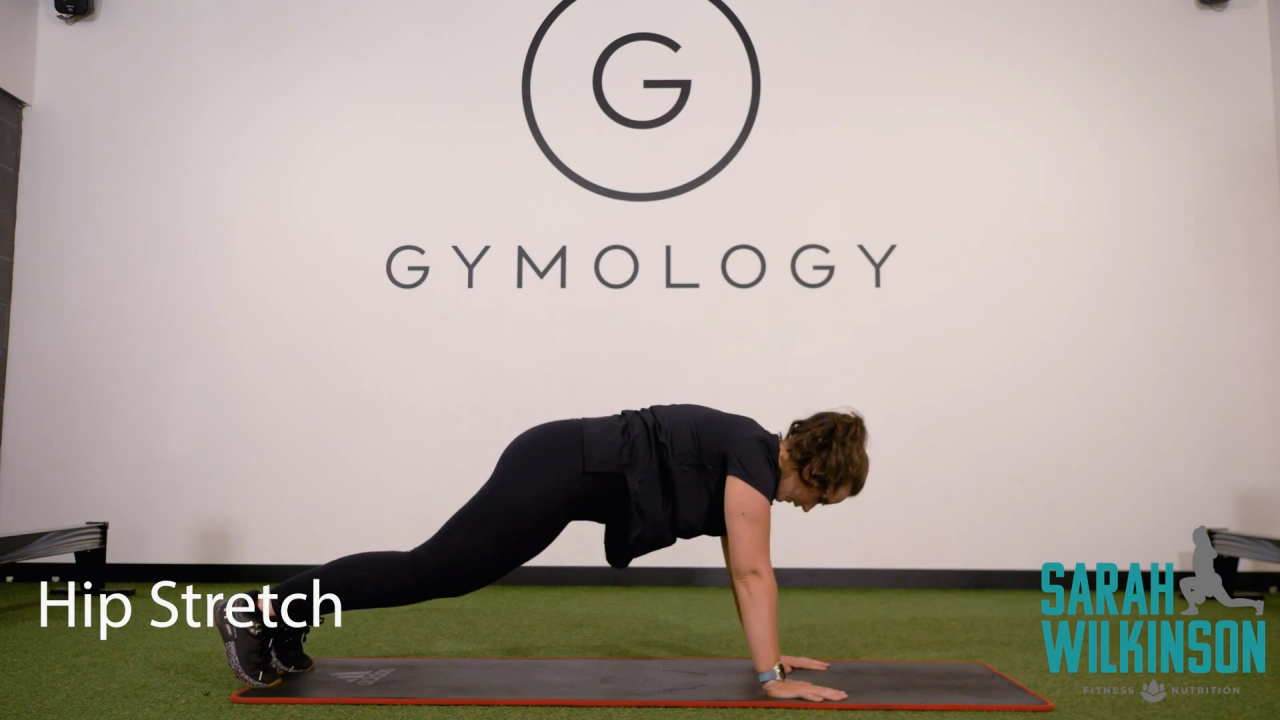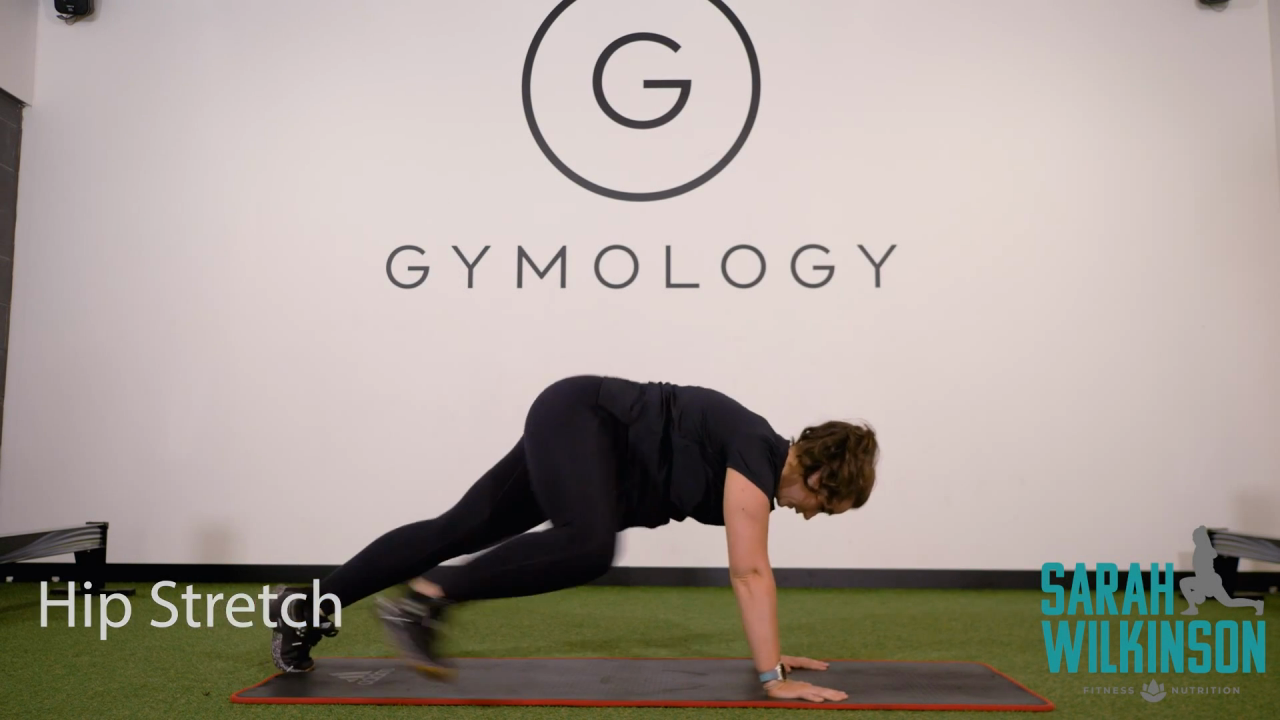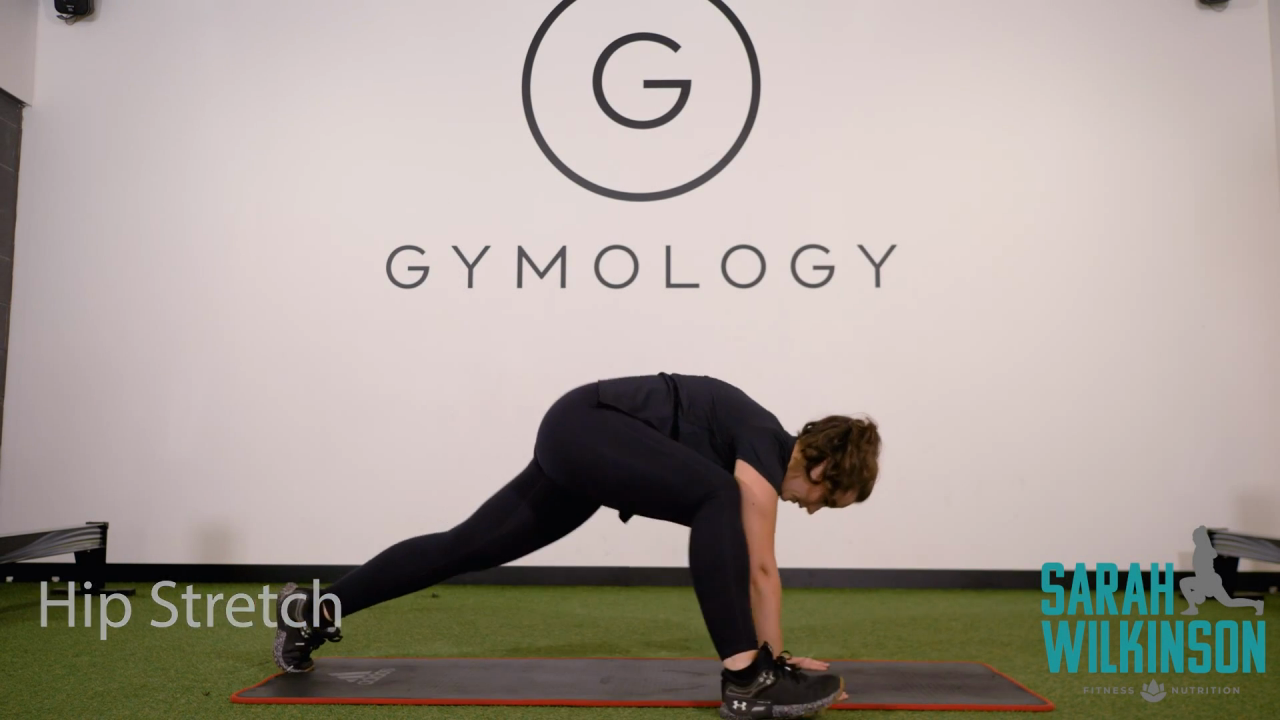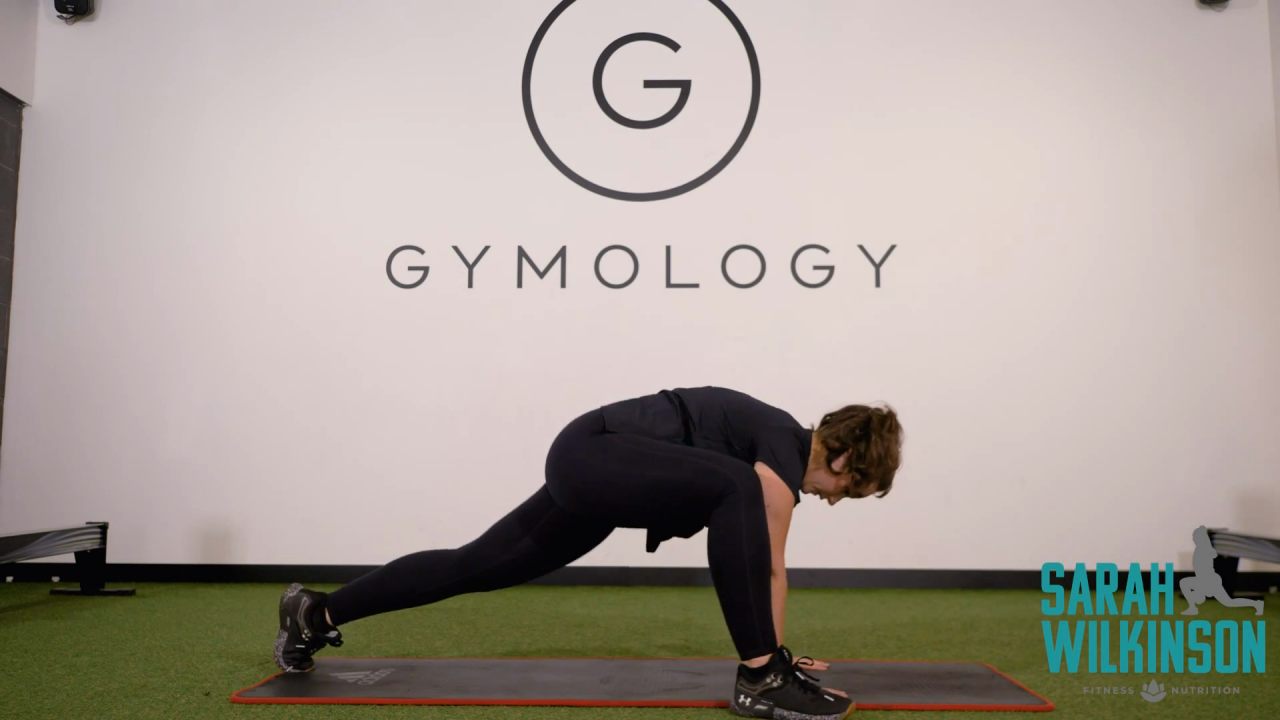
dt=0.3s
person 1, frame 1
left shoulder: (747, 465)
right shoulder: (756, 460)
left elbow: (745, 572)
right elbow: (753, 575)
left wrist: (769, 654)
right wrist: (771, 679)
left hip: (559, 471)
right hip: (557, 471)
left knee: (446, 567)
right knee: (432, 571)
left ankle: (291, 612)
right ankle: (266, 610)
person 1, frame 2
left shoulder: (765, 466)
right shoulder: (757, 457)
left elbow: (750, 570)
right elbow: (749, 572)
left wrist: (771, 652)
right wrist: (773, 677)
left hip: (581, 426)
right hip: (577, 415)
left knee: (459, 529)
right knee: (590, 547)
left ankle: (305, 609)
right ankle: (422, 601)
person 1, frame 3
left shoulder: (764, 456)
right shoulder: (764, 450)
left elbow: (751, 561)
right elbow: (758, 565)
left wrist: (774, 644)
right wrist: (765, 655)
left hip: (581, 450)
right hip: (582, 423)
left knee: (465, 549)
right knee: (717, 495)
left ankle: (310, 611)
person 1, frame 4
left shoulder: (780, 448)
right shoulder: (785, 449)
left elbow: (761, 563)
right elbow: (770, 567)
left wrist: (777, 643)
right wrist: (771, 654)
left hip: (588, 468)
right hip: (591, 454)
left knee: (473, 567)
right knee: (738, 490)
left ankle: (314, 614)
